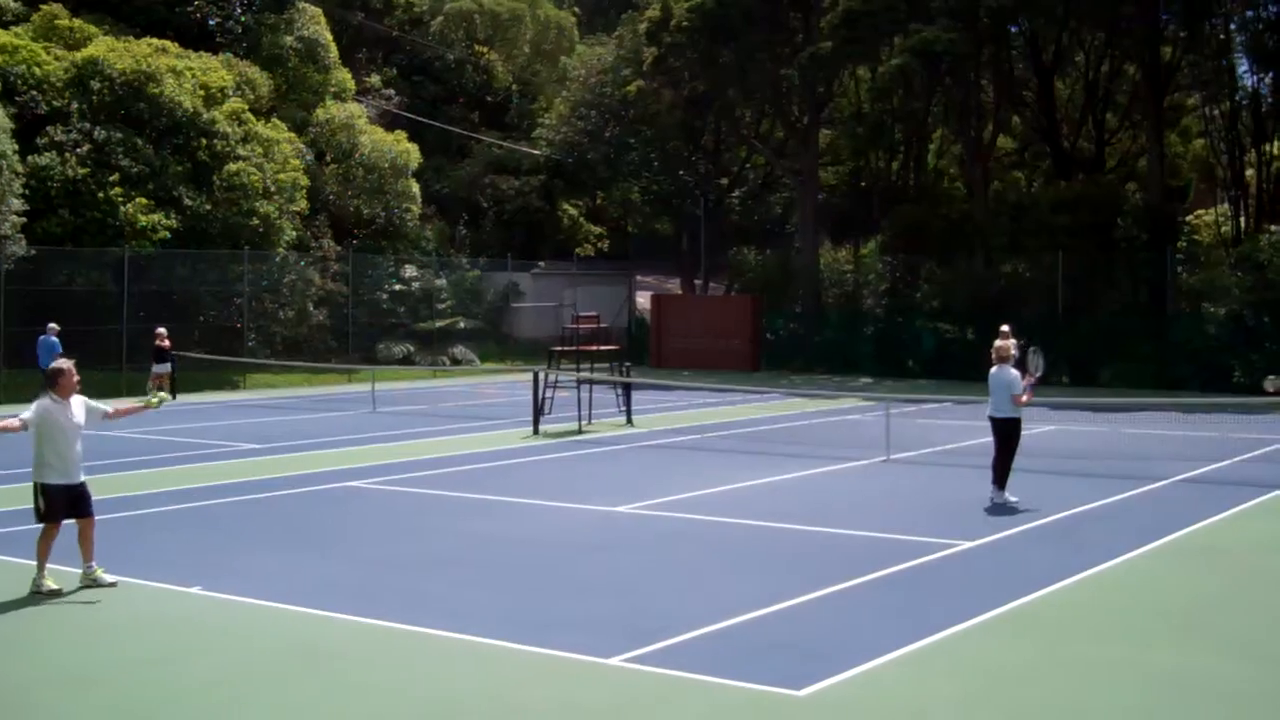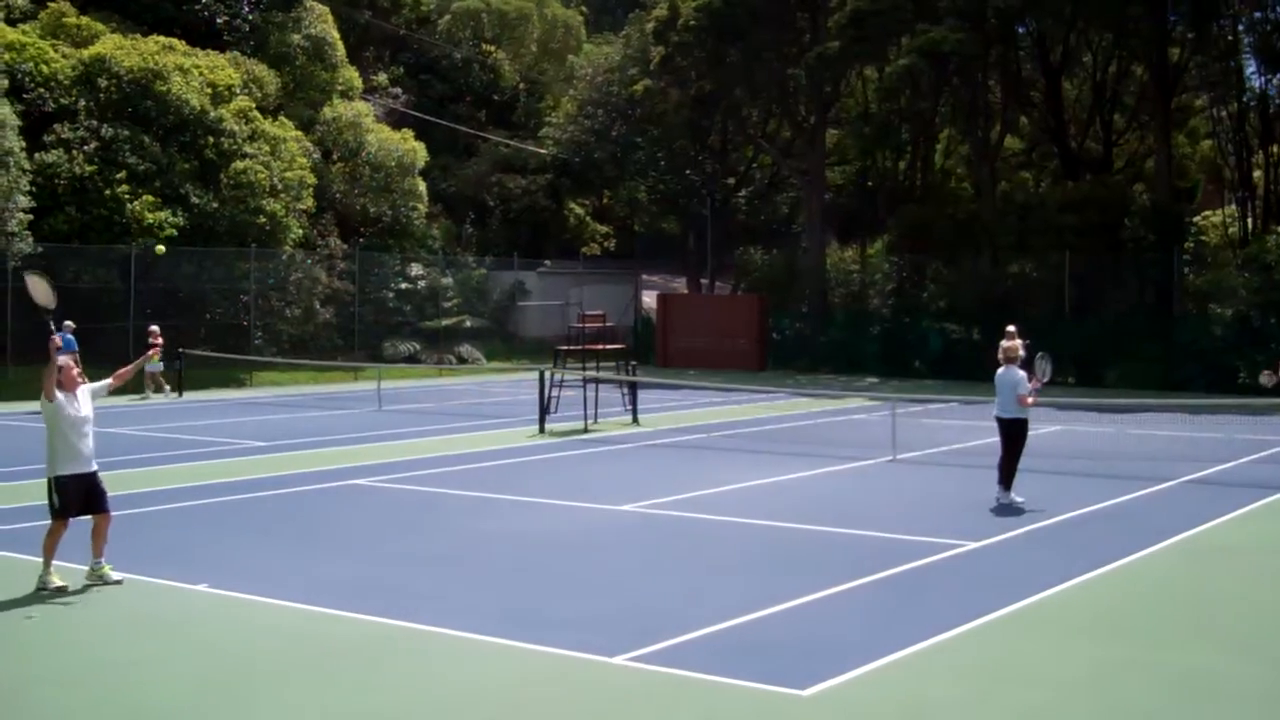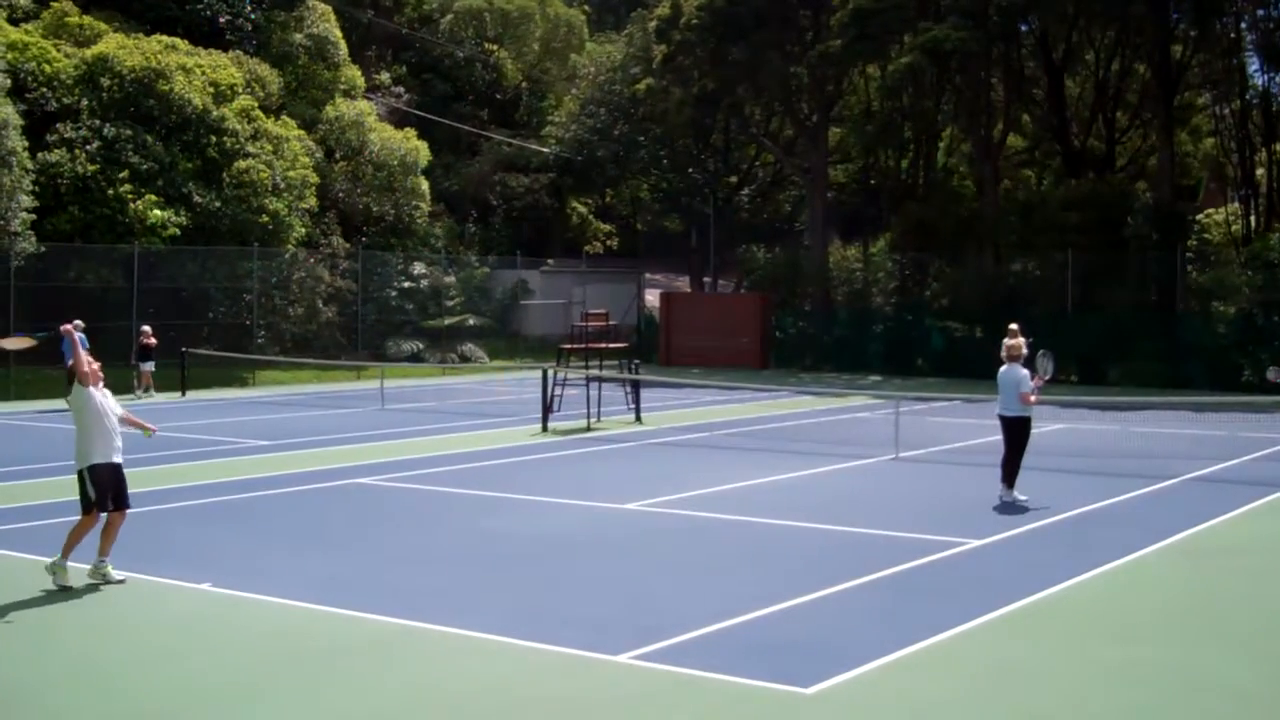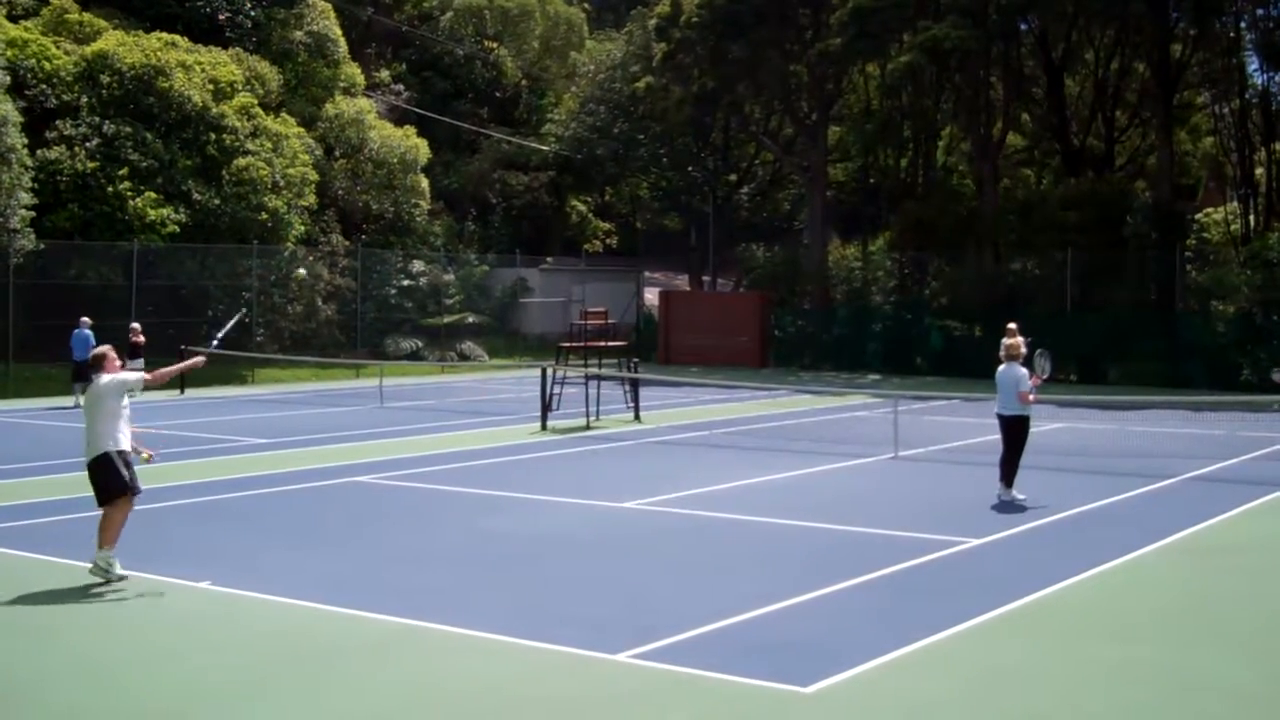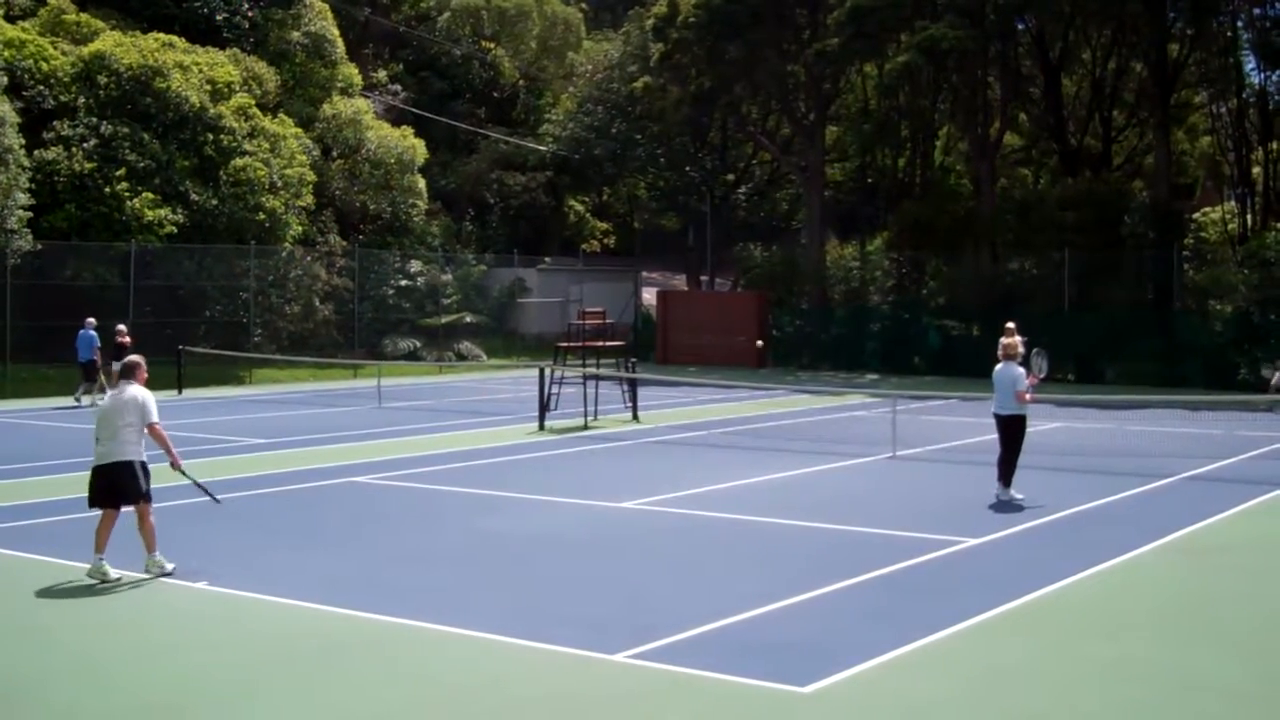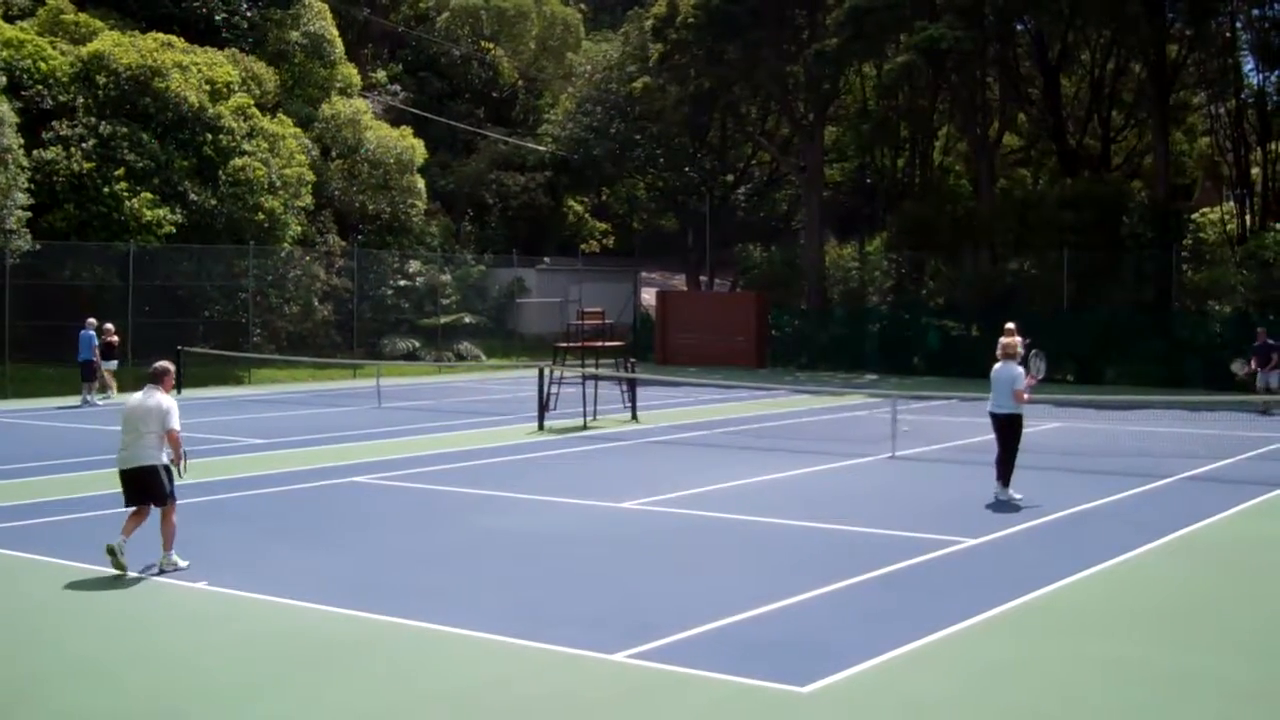
dt=0.3s
person 1, frame 1
left shoulder: (80, 402)
right shoulder: (43, 408)
left elbow: (111, 413)
right elbow: (19, 423)
left wrist: (143, 407)
left hip: (75, 478)
right hip: (49, 480)
left knee: (87, 521)
right knee: (52, 527)
left ankle: (90, 571)
right ankle: (40, 579)
person 1, frame 2
left shoulder: (86, 392)
right shoulder: (54, 401)
left elbow: (116, 380)
right elbow: (47, 388)
left wrist: (144, 360)
right wrist: (53, 354)
left hip: (88, 470)
right hip: (63, 473)
left knee: (103, 517)
right knee: (60, 524)
left ankle: (97, 568)
right ankle: (46, 574)
person 1, frame 3
left shoulder: (104, 394)
right shoulder: (82, 394)
left elbow: (119, 416)
right elbow: (82, 372)
left wrist: (143, 425)
right wrist: (73, 340)
left hip: (111, 462)
right hip: (94, 465)
left knee: (118, 514)
right knee: (90, 518)
left ankle: (101, 566)
right ankle: (59, 565)
person 1, frame 4
left shoulder: (94, 392)
right shoulder: (112, 381)
right elbow: (154, 378)
left wrist: (133, 447)
right wrist: (187, 364)
left hip: (97, 454)
right hip: (109, 451)
left knee: (112, 508)
right knee: (123, 501)
left ankle: (102, 560)
right ankle: (107, 555)
person 1, frame 5
left shoulder: (108, 398)
right shoulder: (142, 394)
left elbow: (98, 435)
right elbow: (155, 429)
right wrist: (173, 456)
left hip: (102, 461)
right hip: (128, 459)
left knee: (109, 512)
right knee: (143, 508)
left ankle: (99, 564)
right ankle: (153, 560)
person 1, frame 6
left shoulder: (131, 401)
right shoulder: (166, 402)
right elbow: (173, 436)
right wrist: (177, 454)
left hip: (126, 462)
right hip: (152, 462)
left knee: (141, 509)
right knee: (168, 508)
left ankle: (119, 543)
right ankle: (168, 558)
